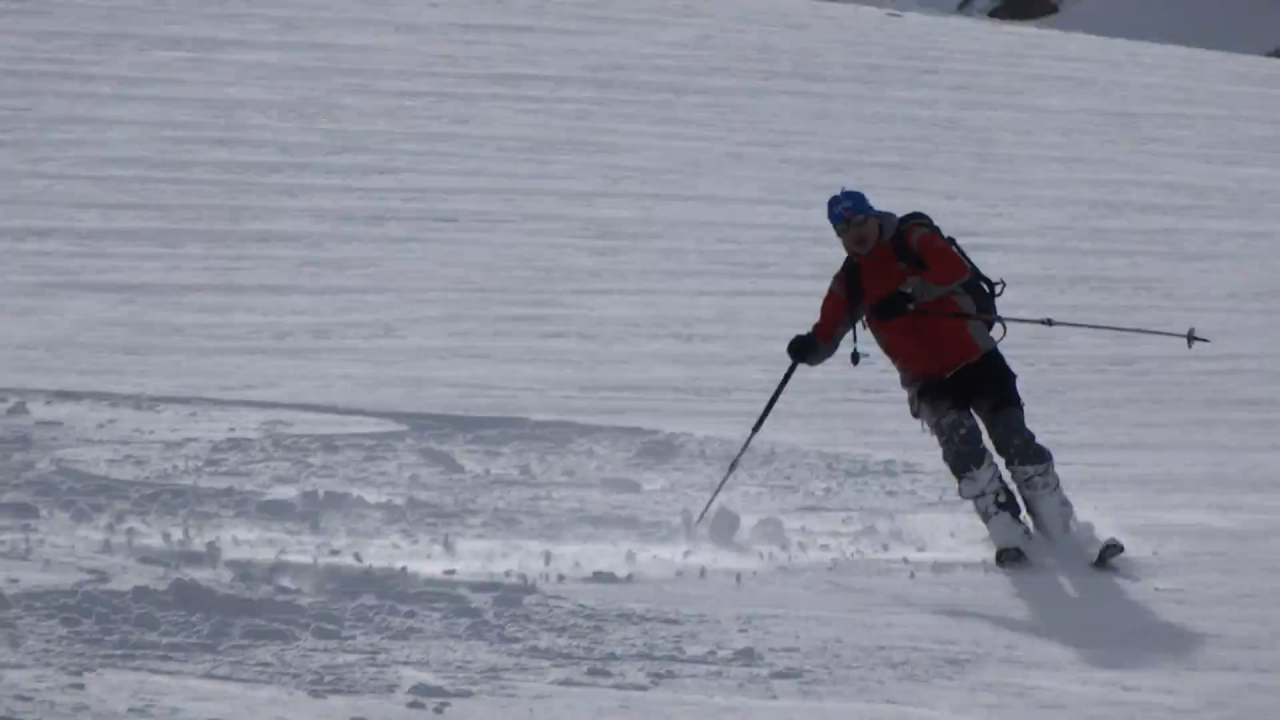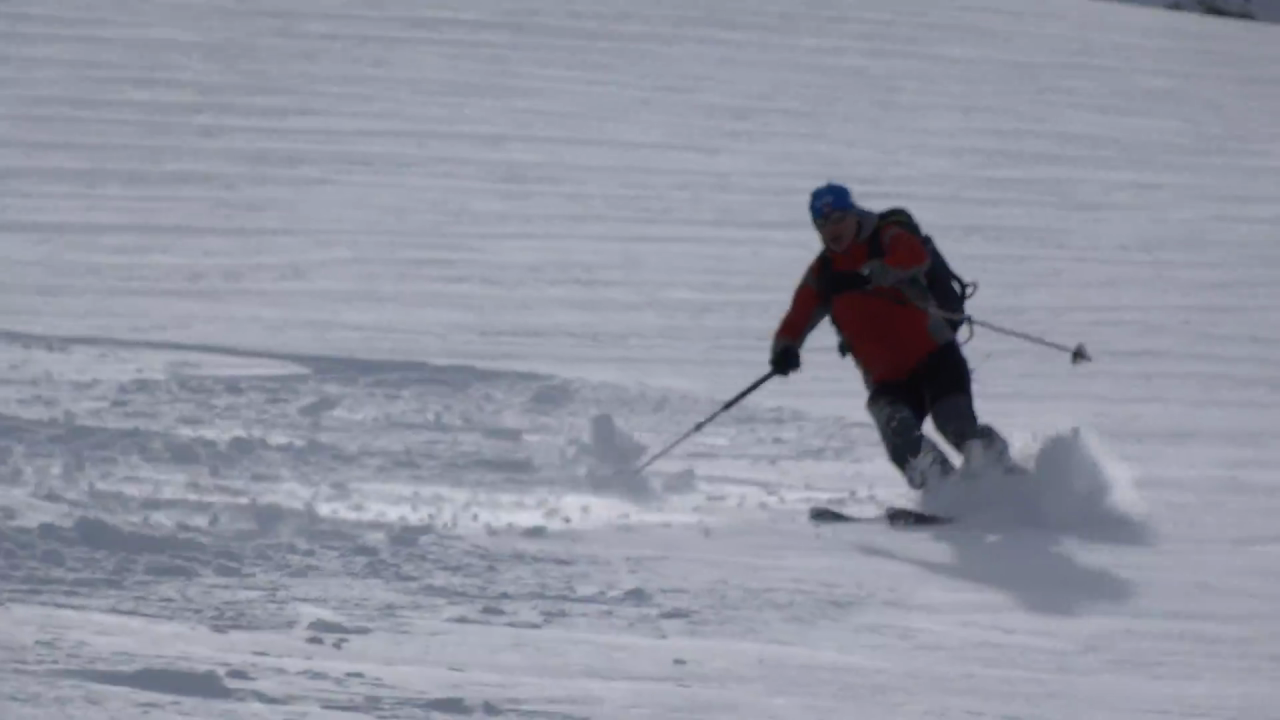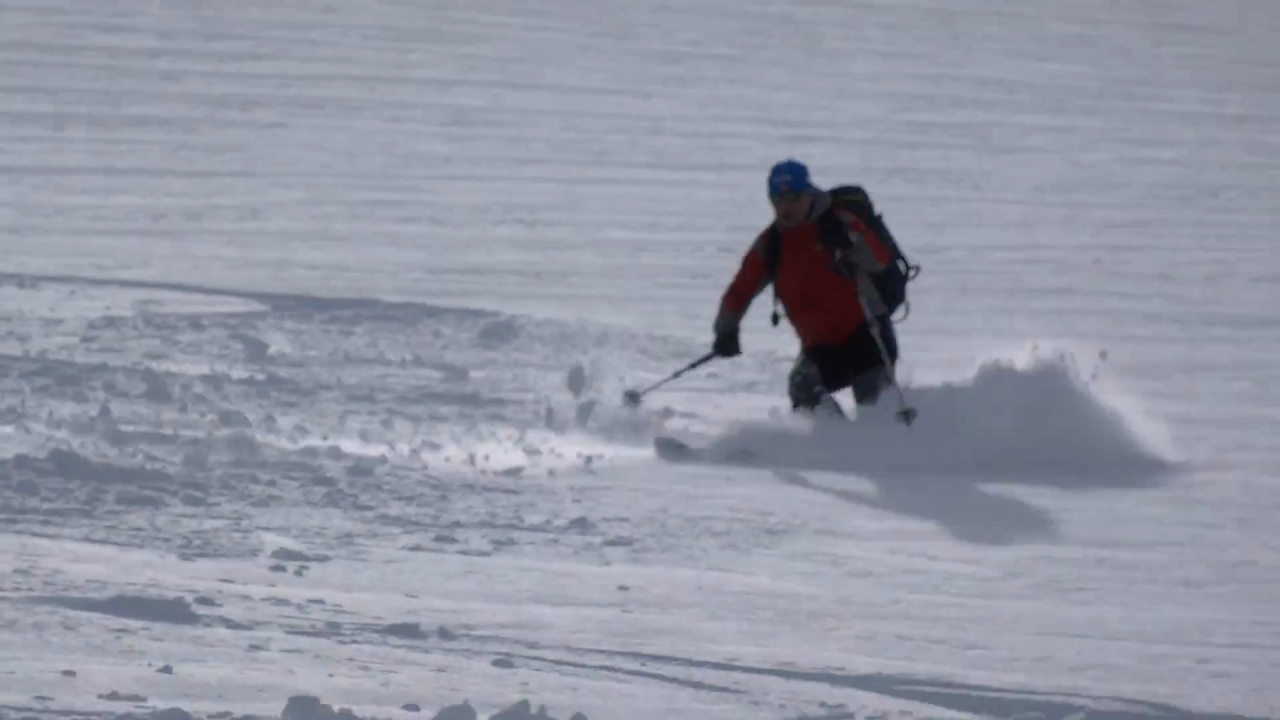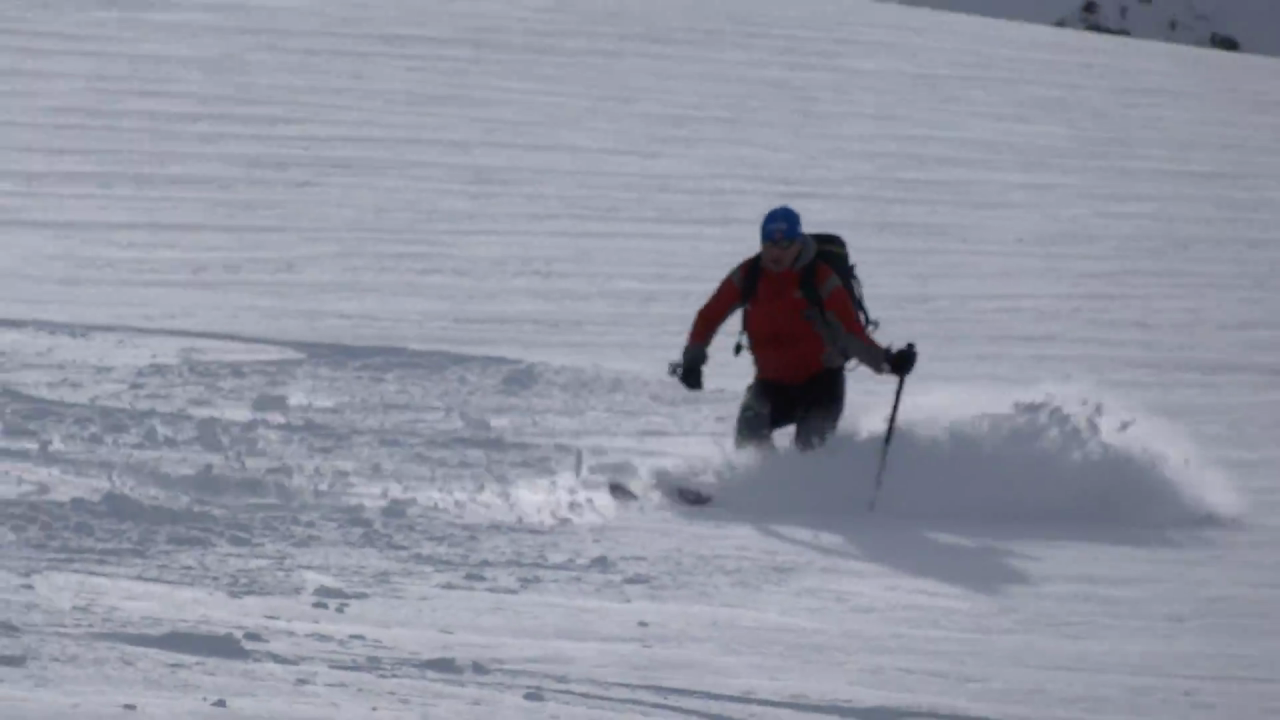
dt=0.2s
person 1, frame 1
left shoulder: (913, 239)
right shoulder: (847, 283)
left elbow: (955, 268)
right elbow: (825, 341)
left wrist: (906, 295)
right wrist: (809, 346)
left hip: (976, 362)
right hip: (926, 381)
left knee: (1014, 442)
right knee: (960, 440)
left ankle: (1059, 535)
right ankle: (1011, 539)
person 1, frame 2
left shoulder: (888, 241)
right shoulder: (820, 276)
left elbow: (917, 258)
right elbow: (794, 324)
left wrist: (862, 276)
right wrist: (783, 353)
left hip: (935, 358)
right hip: (887, 381)
left knee: (958, 427)
right knee: (899, 436)
person 1, frame 3
left shoulder: (837, 223)
right shoulder: (769, 245)
left elbow: (879, 257)
right elbow: (739, 293)
left wrist: (847, 241)
right wrist: (726, 334)
left hip: (865, 333)
right hip: (820, 346)
left knee: (873, 406)
right knee: (803, 391)
person 1, frame 4
left shoulder: (821, 279)
right shoulder: (747, 276)
left elbow: (852, 334)
right elbow: (709, 318)
left wrist: (888, 361)
right wrist: (692, 361)
left hip: (821, 378)
right hip: (772, 382)
left knee: (810, 445)
right knee: (751, 427)
